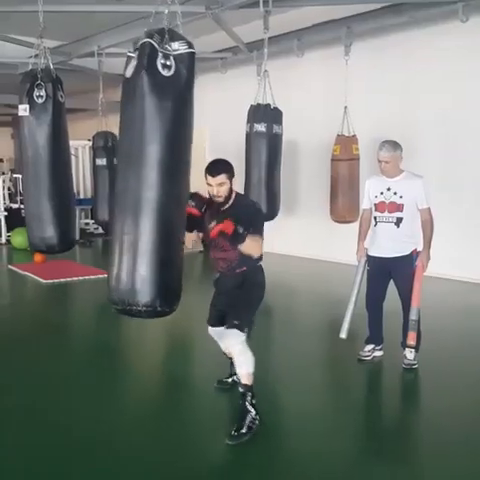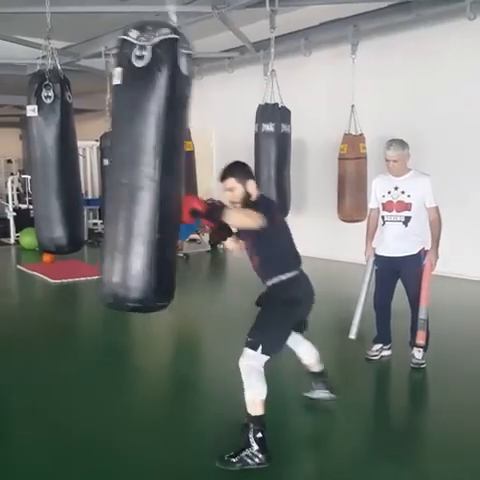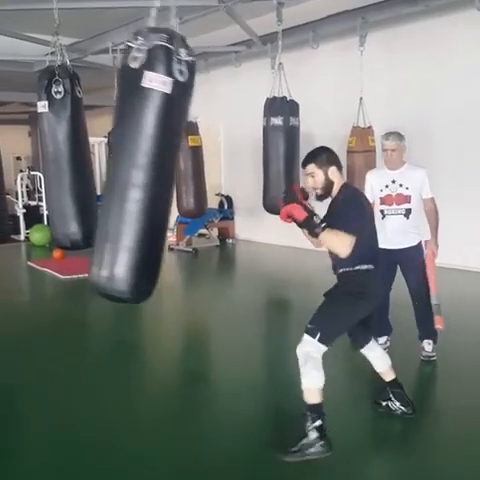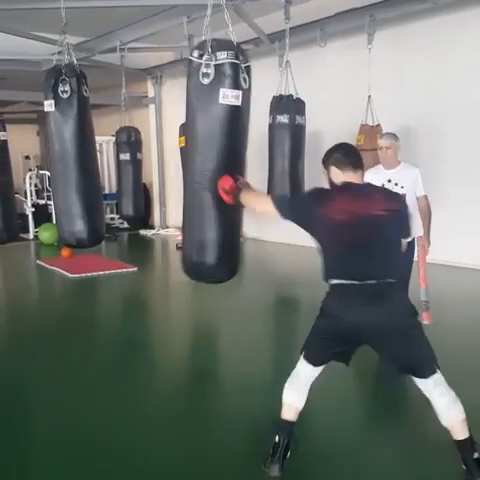
dt=0.7s
person 1, frame 1
left shoulder: (248, 209)
right shoulder: (207, 207)
left elbow: (256, 249)
left wrist: (233, 229)
right wrist: (191, 219)
left hip: (249, 280)
right hip: (225, 279)
left knee: (235, 336)
right knee: (216, 328)
left ankle: (250, 409)
right ankle: (239, 373)
person 1, frame 2
left shoulder: (264, 206)
right shoulder: (250, 209)
left elbow: (251, 220)
right elbow: (241, 245)
left wrist: (208, 210)
right wrist: (227, 237)
left hip: (288, 292)
right hip: (295, 290)
left knee: (250, 362)
right knee: (293, 338)
left ankle: (257, 446)
right ankle: (321, 383)
person 1, frame 3
left shoulder: (350, 199)
right shoulder: (340, 200)
left elbow: (343, 247)
right elbow: (319, 241)
left wrist: (309, 220)
right wrist: (301, 215)
left hip: (356, 285)
right hip: (362, 284)
left knee: (308, 349)
right knee: (364, 341)
left ankle: (317, 433)
right ankle: (399, 398)
person 1, frame 4
left shoulder: (318, 200)
right shoulder: (394, 202)
left elbow: (262, 204)
left wrist: (237, 188)
left hip: (343, 302)
right hip: (389, 301)
left knee: (306, 369)
right knee: (431, 379)
left ankle: (279, 452)
person 2, frame 1
left shoulder: (415, 183)
right shoulder: (372, 183)
left elbow: (426, 217)
left wrist: (426, 250)
right wrist: (361, 244)
left hip: (405, 255)
right hip: (376, 254)
left knee: (410, 304)
right knee: (373, 301)
left ankle: (410, 349)
right ankle: (374, 344)
person 2, frame 2
left shoulder: (423, 181)
right shoulder: (378, 182)
left elbow: (434, 216)
left wrist: (433, 249)
right wrist: (369, 244)
left hip: (413, 254)
right hip: (383, 254)
left knee: (417, 303)
right knee: (381, 301)
left ankle: (418, 348)
right ankle: (382, 343)
person 2, frame 3
left shoulder: (418, 174)
right shoulder: (373, 176)
left elbow: (429, 206)
left wrist: (433, 238)
left hip: (411, 245)
right hip: (381, 246)
left knee: (420, 293)
right knee: (379, 294)
left ankle: (427, 339)
right ankle: (382, 335)
person 2, frame 4
left shoulder: (413, 173)
right shoulder: (370, 175)
left elbow: (423, 204)
left wrist: (425, 235)
left hip: (405, 240)
left knee: (401, 285)
